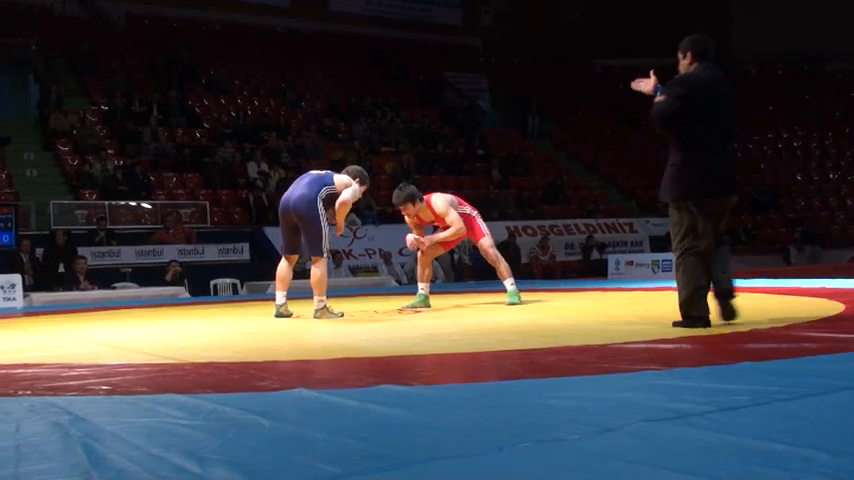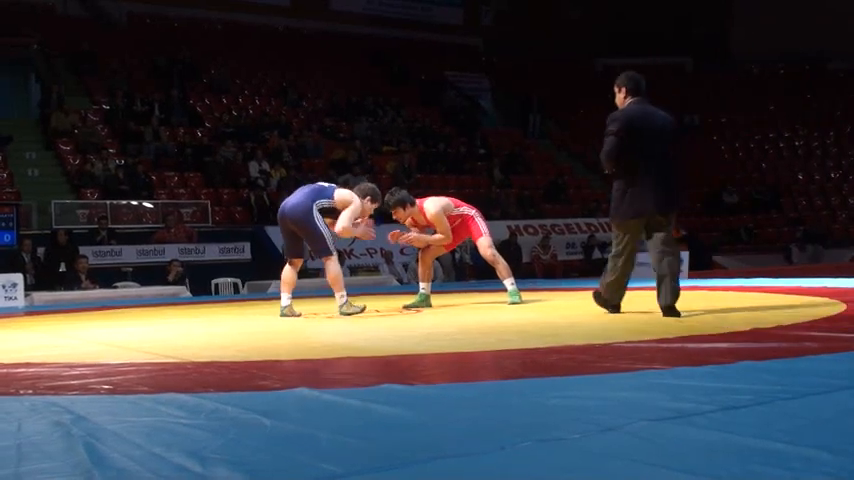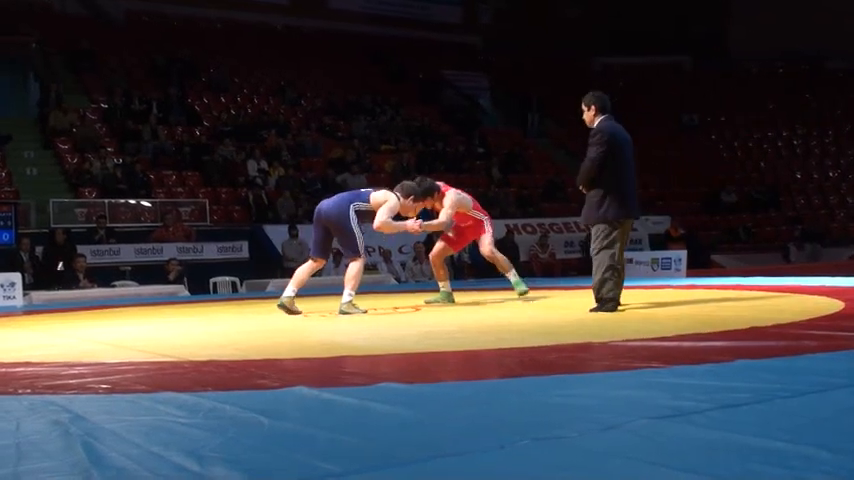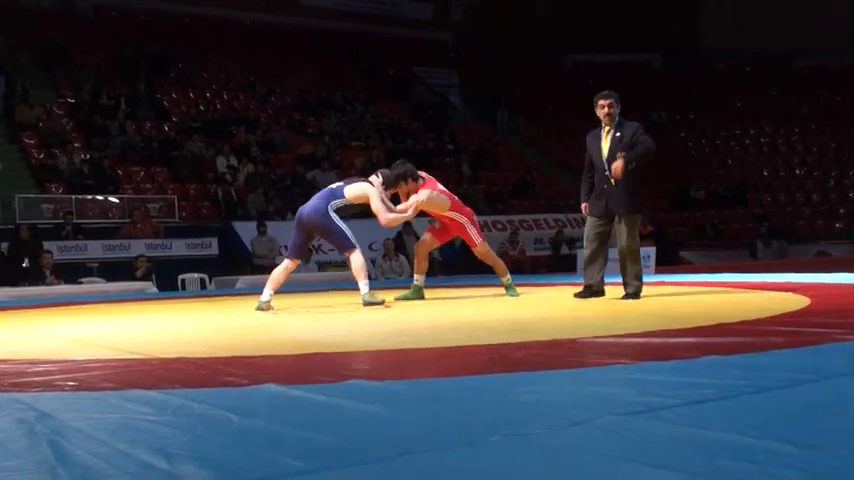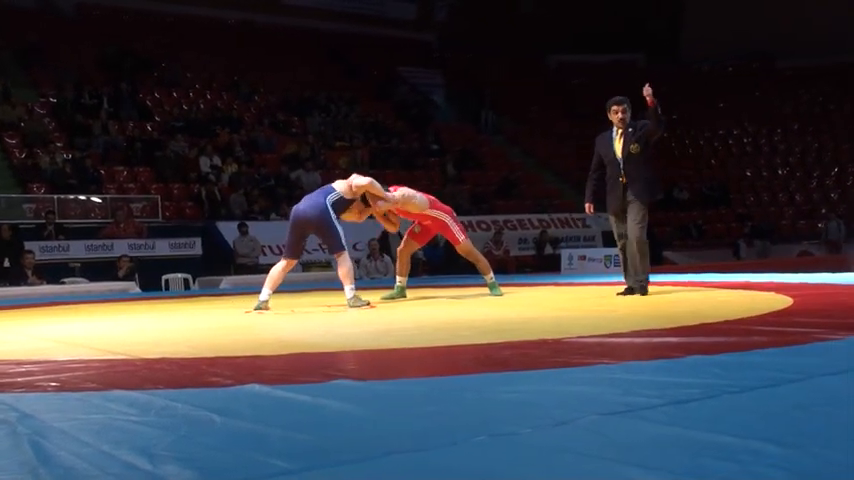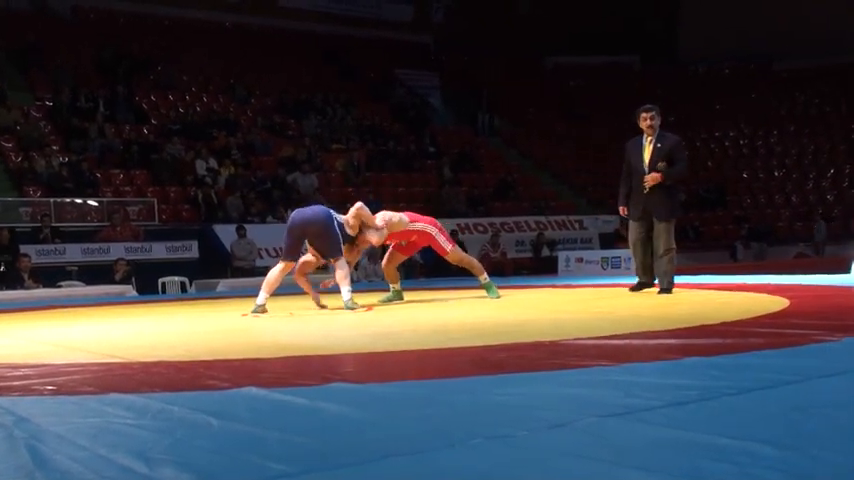
dt=0.7s
person 1, frame 1
left shoulder: (687, 82)
right shoulder: (722, 84)
left elbow: (662, 119)
left wrist: (659, 103)
right wrist: (657, 91)
left hip: (690, 175)
right hip: (721, 176)
left knee: (689, 245)
right knee: (714, 239)
left ankle: (695, 313)
right ankle: (724, 293)
person 1, frame 2
left shoulder: (620, 118)
right shoulder: (666, 119)
left elbow: (609, 156)
right elbow: (673, 159)
left wrist: (612, 167)
right wrist: (673, 193)
left hip: (630, 196)
right hip: (662, 196)
left knee: (622, 251)
right knee: (665, 248)
left ankle: (610, 297)
right ankle: (668, 302)
person 1, frame 3
left shoulder: (601, 131)
right shoulder: (621, 132)
left elbow: (592, 164)
left wrist: (583, 183)
left hip: (607, 201)
right hip: (625, 202)
left knee: (603, 250)
right knee: (616, 251)
left ankle: (607, 297)
right ankle: (611, 296)
person 1, frame 4
left shoulder: (632, 129)
right shoulder: (592, 137)
left elbow: (648, 148)
right elbow: (588, 172)
left wrist: (625, 160)
right wrist: (585, 198)
left hip: (626, 197)
right hip: (601, 199)
left knee: (627, 244)
right knee: (592, 240)
left ankle: (632, 288)
right ankle: (593, 285)
person 1, frame 5
left shoulder: (641, 130)
right shoulder: (602, 140)
left elbow: (657, 126)
right elbow: (596, 172)
left wrist: (651, 101)
right wrist: (589, 198)
left hip: (638, 192)
right hip: (615, 196)
left knee: (636, 237)
right knee: (623, 241)
left ankle: (641, 281)
right ankle: (632, 283)
person 1, frame 6
left shoulder: (672, 142)
right shoulder: (631, 145)
left elbow: (682, 168)
right elbow: (626, 176)
left wrist: (661, 176)
right wrist: (623, 201)
left hip: (663, 201)
right hip: (638, 203)
left knee: (664, 245)
right knee: (636, 242)
left ankle: (666, 284)
right ankle: (645, 278)
person 2, frame 1
left shoulder: (321, 178)
right shoulder: (353, 185)
right elbow: (344, 201)
right wrist: (340, 222)
left hip: (286, 200)
right hip: (307, 201)
left knee: (289, 256)
right knee: (319, 257)
left ankle: (280, 306)
right ankle: (320, 309)
person 2, frame 2
left shoulder: (338, 195)
right shoulder: (356, 202)
right elbow: (341, 229)
left wrist: (354, 225)
right wrist: (357, 232)
left hip: (285, 208)
right hip: (303, 209)
left knee: (294, 261)
right knee: (330, 256)
left ankle: (286, 306)
right ankle: (344, 304)
person 2, frame 3
left shoulder: (385, 195)
right shoulder: (395, 201)
right elbow: (379, 224)
right wrist: (405, 226)
left hip: (323, 208)
right hip: (341, 210)
left knee: (317, 261)
right knee: (357, 258)
left ankle: (287, 297)
right ankle: (346, 303)
person 2, frame 4
left shoulder: (356, 183)
right shoulder: (371, 190)
right elbow: (386, 220)
right wrist: (408, 215)
left hip: (304, 212)
right hip: (322, 213)
left knee: (290, 262)
right knee: (354, 251)
left ankle: (264, 301)
right ankle: (366, 294)
person 2, frame 5
right shoulder: (350, 186)
left elbow: (359, 217)
right elbow: (367, 181)
right wrist: (385, 197)
left hip: (299, 212)
right hip: (319, 212)
left knee: (287, 261)
right knee: (341, 253)
left ankle: (263, 300)
right ankle: (352, 298)
person 2, frame 6
right shoulder: (350, 225)
right elbow: (358, 207)
left wrist: (313, 295)
right wrist: (375, 227)
left hip: (298, 217)
right hip: (322, 218)
left knee: (285, 264)
right knee: (339, 261)
left ankle: (260, 304)
right ankle: (348, 301)
person 3, frame 1
left shoulder: (438, 203)
right shoulder: (410, 218)
left elbow: (460, 229)
right elbow: (423, 241)
left wrist: (433, 238)
right wrist: (413, 239)
left hip: (469, 219)
right hip: (450, 225)
left knee: (491, 253)
right knee: (423, 255)
left ankle: (513, 292)
right ankle: (422, 298)
person 3, frame 2
left shoulder: (431, 209)
right shoulder: (409, 219)
left elbow: (447, 238)
right elbow: (424, 243)
left wrist: (420, 237)
right wrist: (405, 238)
left hip: (470, 218)
right hip: (453, 226)
left knee: (489, 253)
right knee: (424, 254)
left ankle: (513, 292)
right ankle: (423, 297)
person 3, frame 3
left shoulder: (450, 198)
right shoulder: (434, 188)
left elbow: (443, 223)
left wrist: (422, 225)
left hip: (480, 222)
right hip: (461, 227)
left knee: (488, 252)
right knee: (434, 256)
left ankle: (517, 281)
right ankle: (446, 294)
person 3, frame 4
left shoulder: (423, 197)
right shoulder: (420, 177)
left elbow: (396, 212)
right elbow: (408, 207)
right wrist: (402, 193)
left hip: (463, 220)
right hip: (447, 221)
left knee: (487, 256)
right knee: (420, 247)
left ankle: (509, 286)
right ankle: (417, 289)
person 3, frame 5
left shoulder: (401, 195)
right shoulder: (389, 201)
left elbow: (378, 205)
right elbow: (393, 228)
left wrist: (369, 193)
right wrist: (377, 214)
left hip: (443, 217)
right hip: (426, 221)
left knee: (468, 252)
right knee: (402, 251)
left ankle: (493, 284)
right ankle: (400, 289)
person 3, frame 6
left shoulder: (382, 220)
left hip: (428, 229)
right hip: (410, 237)
left knee: (459, 259)
right knee: (387, 265)
left ankle: (489, 285)
right ankle: (396, 293)
